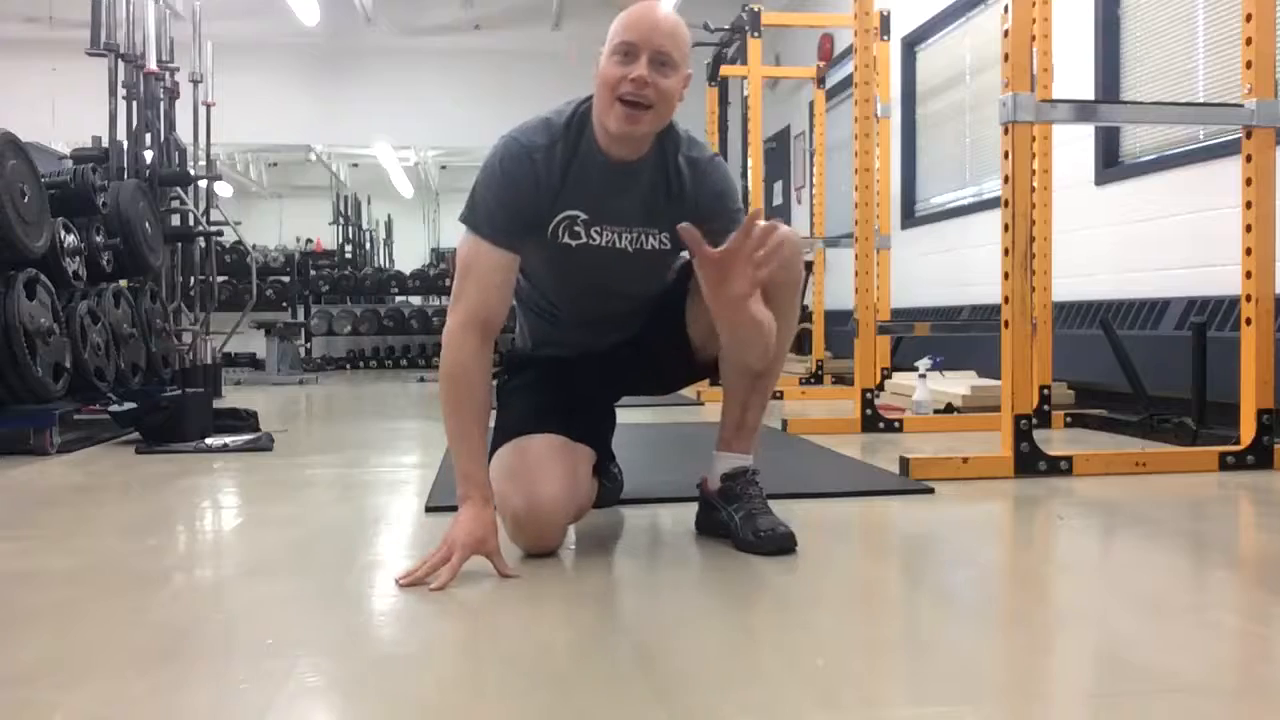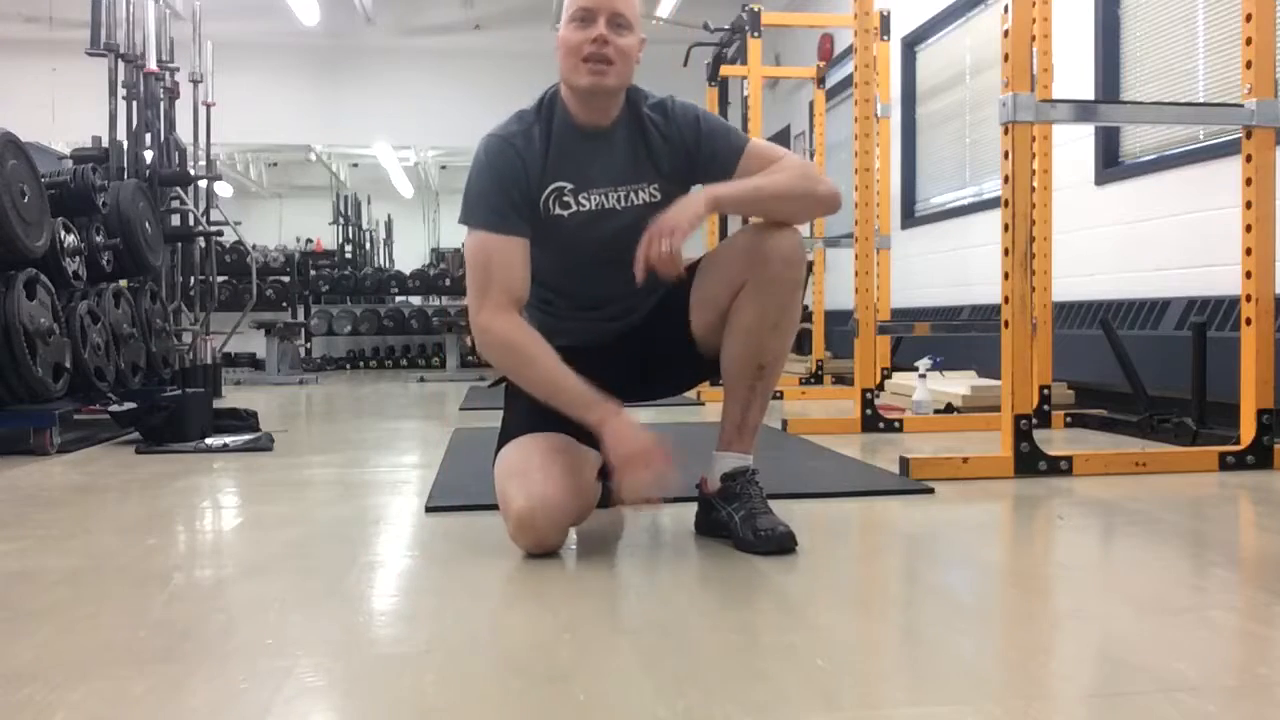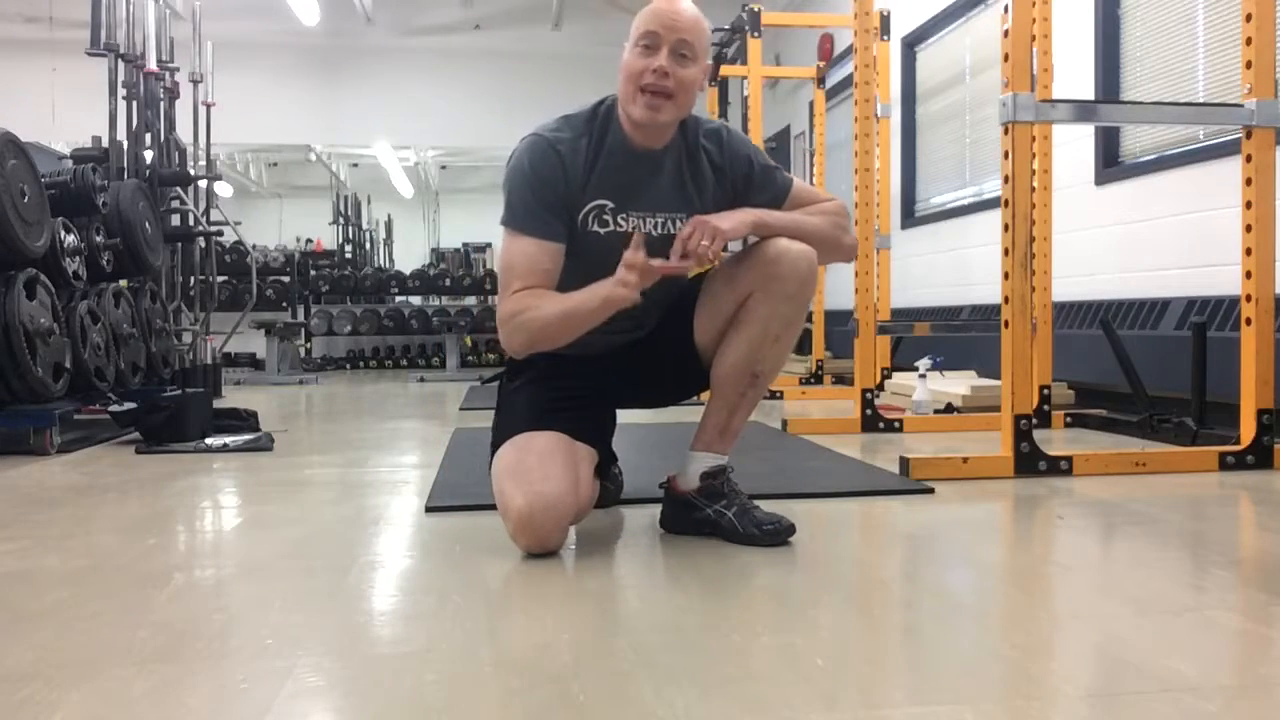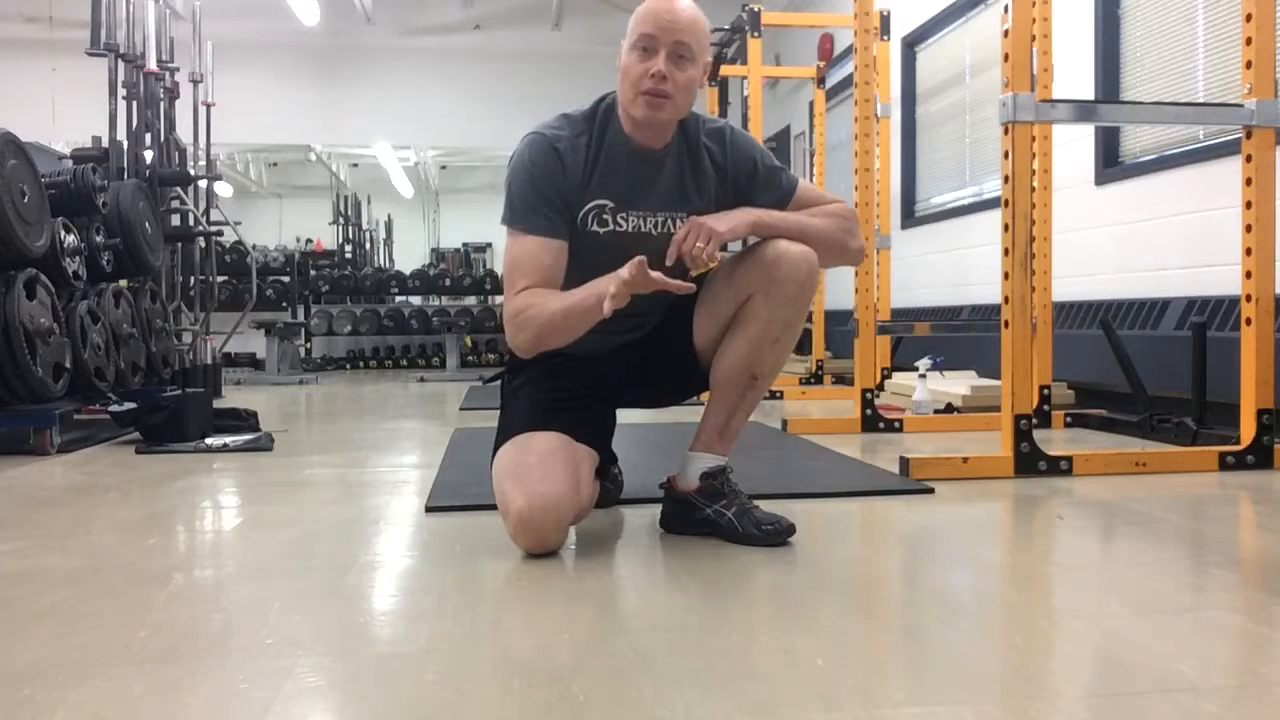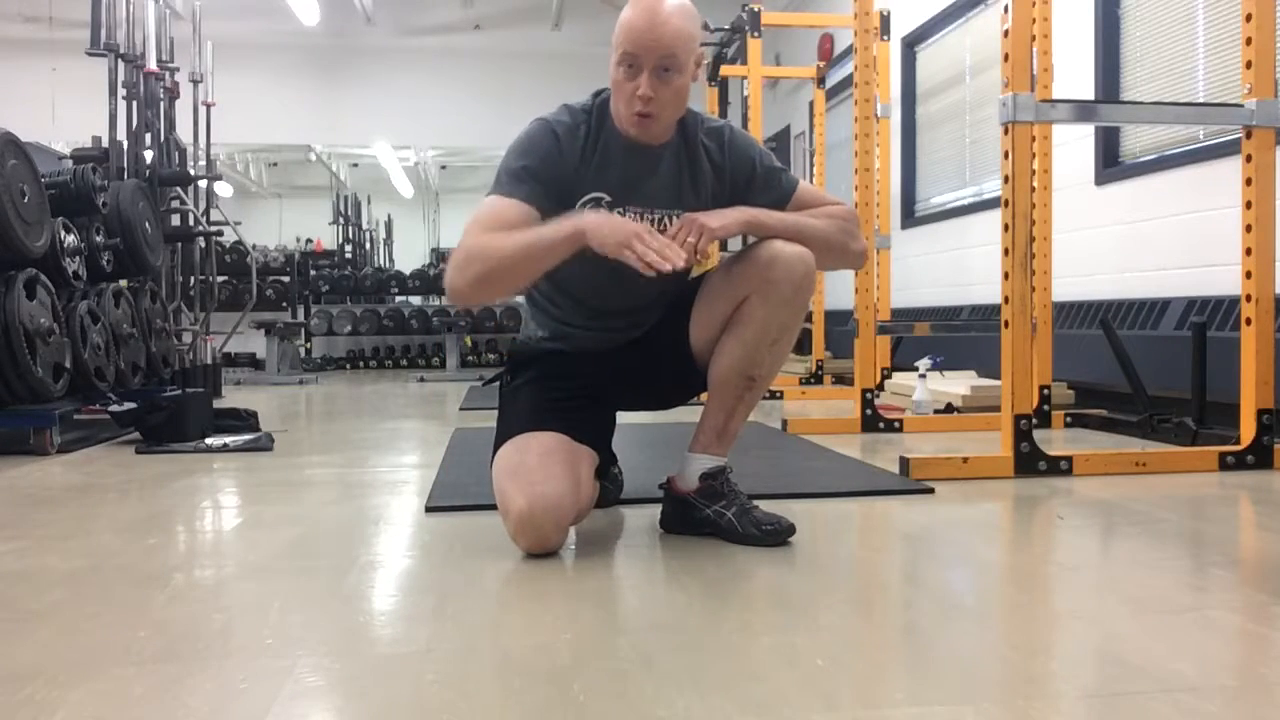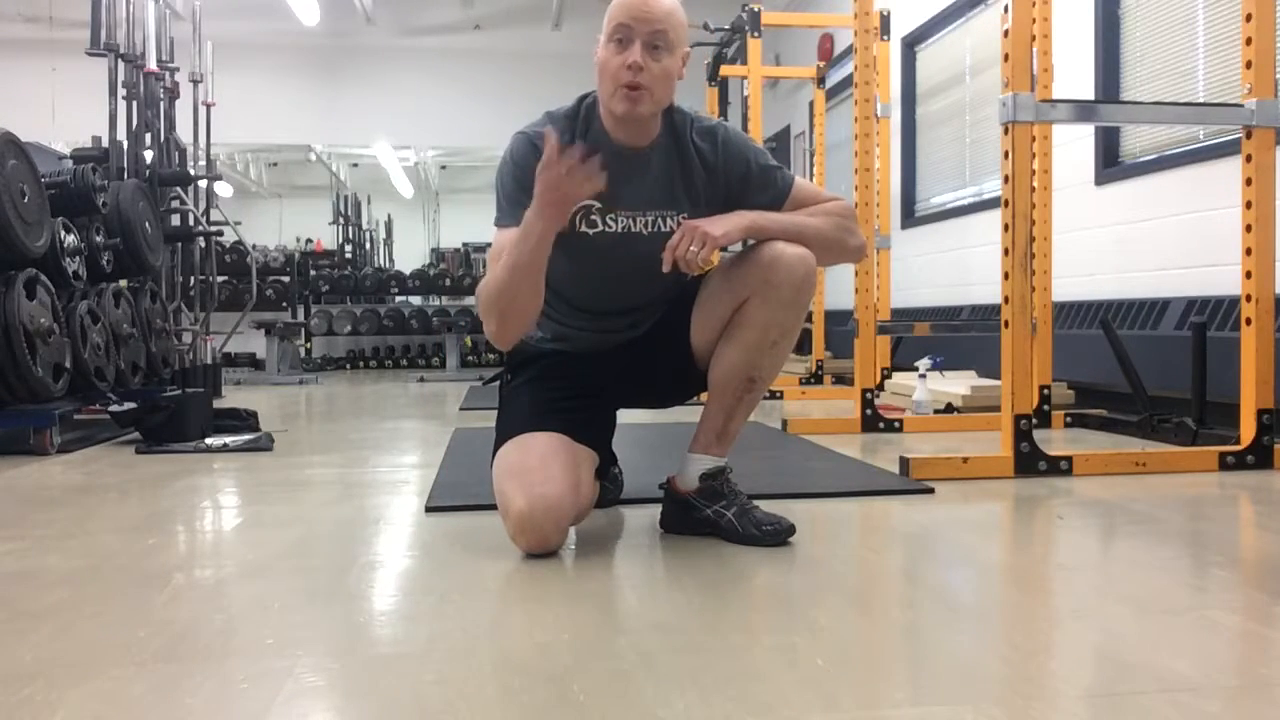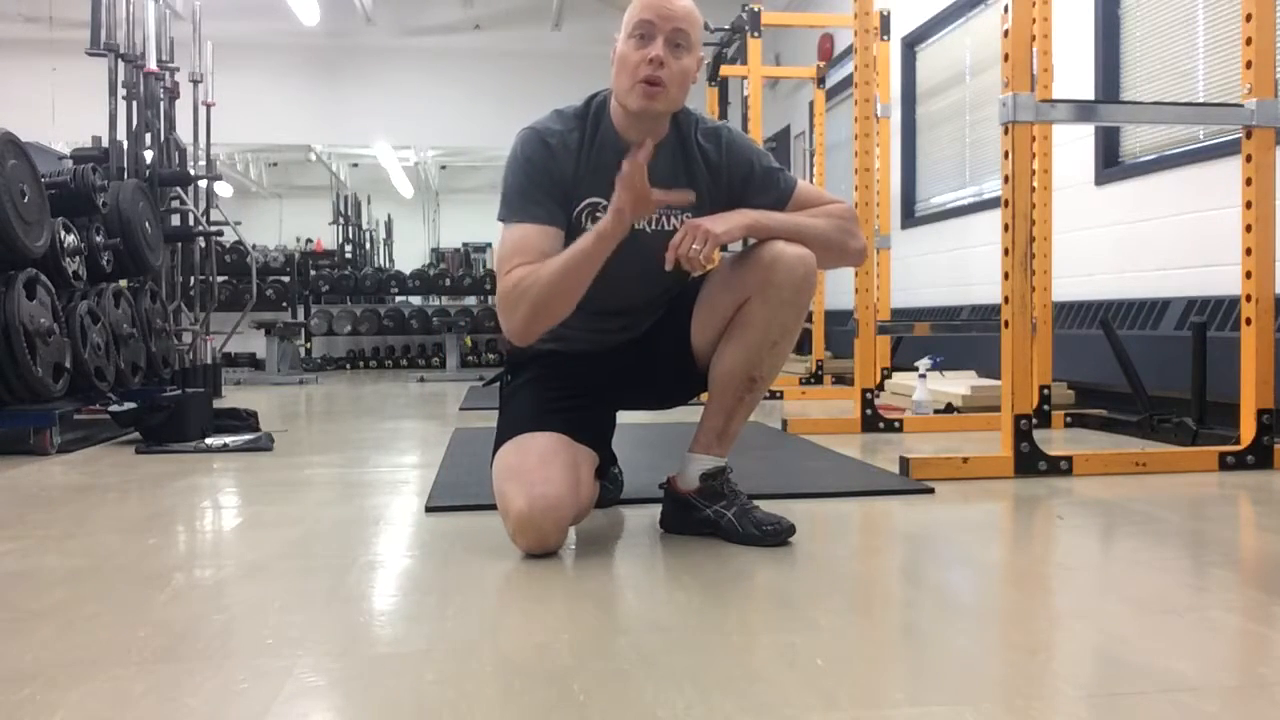
dt=0.7s
person 1, frame 1
left shoulder: (700, 174)
right shoulder: (526, 157)
left elbow: (754, 351)
right elbow: (470, 328)
left wrist: (731, 305)
right wrist: (475, 502)
left hip: (654, 333)
right hip: (556, 357)
left knee: (777, 260)
right knee: (535, 523)
left ankle: (730, 482)
right ankle: (595, 470)
person 1, frame 2
left shoulder: (674, 126)
right shoulder: (509, 152)
left elbow: (820, 190)
right elbow: (493, 321)
left wrist: (706, 197)
right wrist: (609, 420)
left hip: (658, 327)
right hip: (563, 356)
left knee: (777, 245)
right knee: (536, 521)
left ankle: (728, 483)
right ankle: (594, 469)
person 1, frame 3
left shoulder: (719, 152)
right shoulder: (550, 155)
left elbow: (841, 232)
right elbow: (516, 327)
left wrist: (749, 218)
right wrist: (615, 289)
left hip: (661, 341)
right hip: (564, 359)
left knee: (790, 261)
right knee: (536, 521)
left ankle: (700, 484)
right ankle: (594, 471)
person 1, frame 4
left shoulder: (722, 151)
right shoulder: (550, 153)
left elbow: (848, 236)
right elbow: (523, 330)
left wrist: (748, 218)
right wrist: (611, 287)
left hip: (666, 339)
right hip: (566, 357)
left knee: (791, 263)
right knee: (535, 520)
left ankle: (700, 484)
right ankle: (592, 470)
person 1, frame 5
left shoulder: (722, 150)
right shoulder: (553, 140)
left elbow: (849, 240)
right elbow: (463, 280)
left wrist: (742, 216)
right wrist: (581, 228)
left hip: (665, 341)
right hip: (564, 356)
left knee: (787, 263)
right knee: (536, 522)
left ankle: (698, 484)
right ankle: (592, 470)
person 1, frame 6
left shoulder: (713, 148)
right shoulder: (536, 150)
left elbow: (848, 234)
right elbow: (501, 328)
left wrist: (744, 221)
right wrist: (540, 222)
left hip: (667, 338)
right hip: (564, 357)
left knee: (789, 264)
right knee: (536, 521)
left ankle: (700, 484)
right ankle: (592, 470)
person 1, frame 7
left shoulder: (717, 150)
right shoulder: (546, 146)
left elbow: (849, 237)
right elbow: (517, 320)
left wrist: (745, 220)
right wrist: (614, 220)
left hip: (665, 340)
right hip: (564, 357)
left knee: (788, 264)
right knee: (536, 521)
left ankle: (699, 484)
right ankle: (592, 468)
